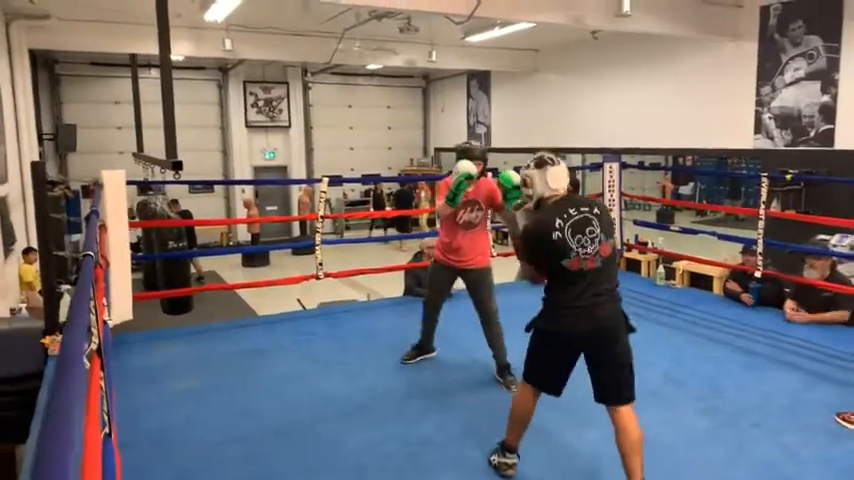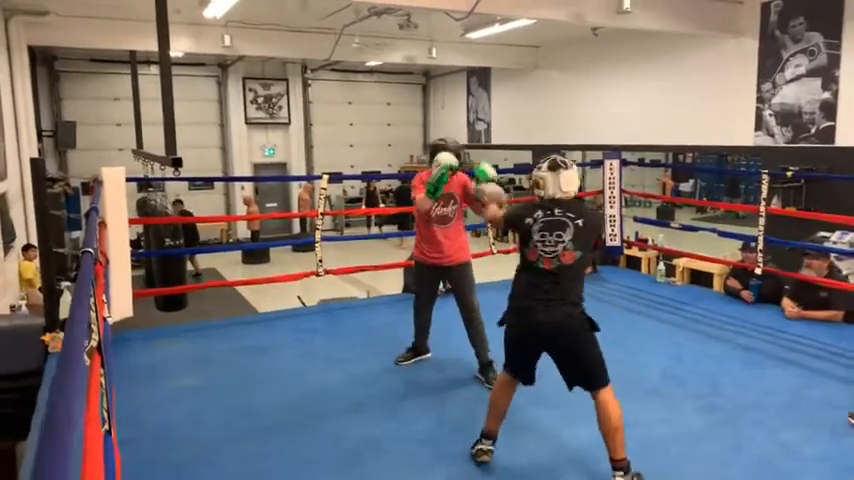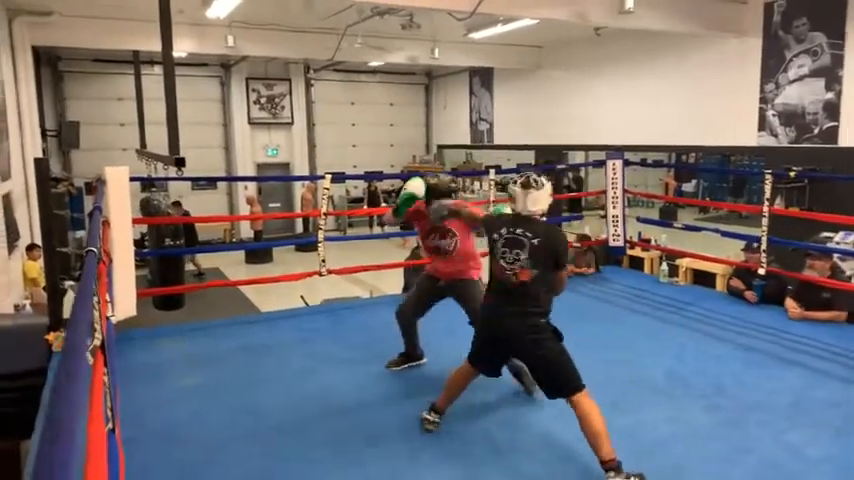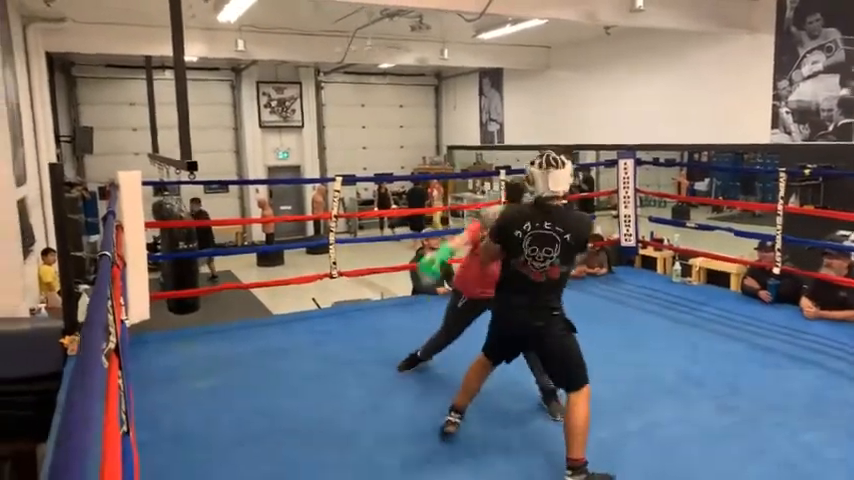
dt=0.4s
person 1, frame 1
left shoulder: (536, 227)
right shoulder: (597, 208)
left elbow: (537, 278)
left wrist: (522, 242)
left hip: (560, 321)
right hip: (607, 318)
left knee: (529, 386)
right knee: (621, 406)
person 1, frame 2
left shoulder: (529, 212)
right shoulder: (593, 219)
left elbow: (493, 216)
left wrist: (491, 202)
left hip: (523, 314)
right hip: (567, 318)
left knee: (509, 376)
right knee: (602, 389)
left ankle: (486, 442)
person 1, frame 3
left shoulder: (498, 224)
right shoulder: (554, 237)
left elbow: (475, 216)
right elbow: (558, 286)
left wrist: (449, 208)
left hip: (493, 321)
right hip: (531, 328)
left knee: (472, 366)
right knee: (579, 396)
left ankle: (434, 413)
person 1, frame 4
left shoulder: (512, 216)
right shoulder: (581, 225)
left elbow: (487, 256)
left hip: (507, 312)
right hip: (546, 320)
left knee: (488, 360)
right knee: (579, 390)
left ankle: (454, 416)
person 2, frame 1
left shoulder: (489, 186)
right shoulder: (446, 184)
left elbow: (507, 217)
right elbow: (442, 213)
left wrist: (511, 197)
right wrist: (456, 188)
left hip: (477, 261)
right hip: (445, 257)
left knee: (489, 313)
right knee: (431, 305)
left ankle: (503, 367)
right ankle: (425, 346)
person 2, frame 2
left shoulder: (462, 180)
right shoulder: (422, 179)
left elbow: (480, 209)
right elbow: (422, 207)
right wrist: (437, 181)
left hip: (457, 257)
right hip: (426, 257)
left knee: (470, 309)
right knee: (422, 305)
left ankle: (485, 364)
right ankle: (420, 348)
person 2, frame 3
right shoulder: (419, 207)
right elbow: (389, 219)
right wrist: (402, 203)
left hip: (465, 274)
right hip: (435, 274)
right knee: (404, 313)
left ankle: (517, 369)
right ankle: (413, 354)
person 2, frame 4
right shoulder: (488, 223)
right elbow: (462, 239)
right hip: (469, 290)
right knee: (448, 333)
left ankle: (548, 392)
right ankle: (420, 355)
person 3, frame 1
left shoulder: (814, 41)
right shoulder: (784, 44)
left elbow: (822, 65)
right elbow: (771, 36)
left wrist: (798, 74)
right wrist: (773, 17)
left hip: (809, 88)
right hip: (789, 89)
left knee: (810, 116)
right knee: (774, 113)
person 3, frame 2
left shoulder: (814, 38)
right shoulder: (784, 41)
left elbow: (823, 62)
right elbow: (772, 32)
left wrist: (798, 71)
right wrist: (774, 14)
left hip: (810, 84)
right hip: (789, 85)
person 3, frame 3
left shoulder: (818, 38)
right shoulder: (788, 41)
left elbow: (826, 62)
right elbow: (775, 33)
left wrist: (801, 71)
right wrist: (777, 14)
left hip: (813, 85)
right hip: (793, 86)
right knee: (778, 109)
person 3, frame 4
left shoulder: (831, 34)
right shoulder: (801, 37)
left elbow: (840, 57)
right elbow: (789, 29)
left wrist: (816, 67)
right wrist: (790, 9)
left hip: (828, 81)
right hip: (807, 82)
right knee: (792, 106)
